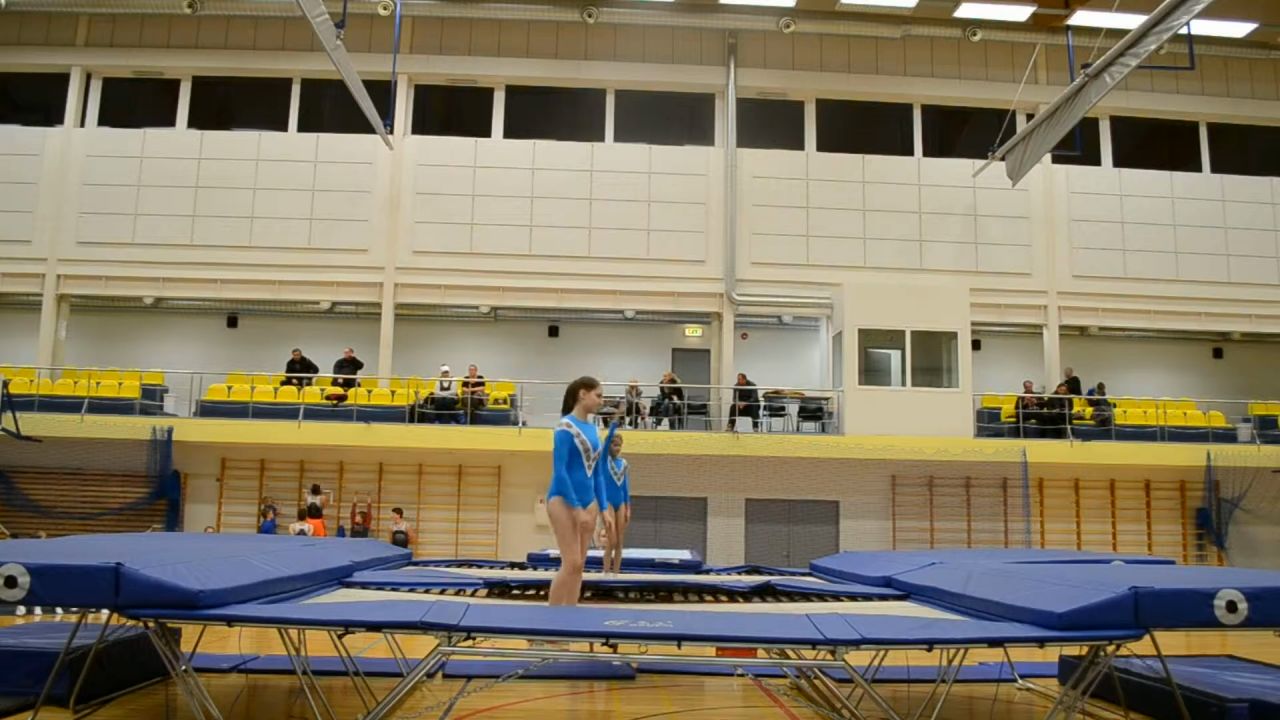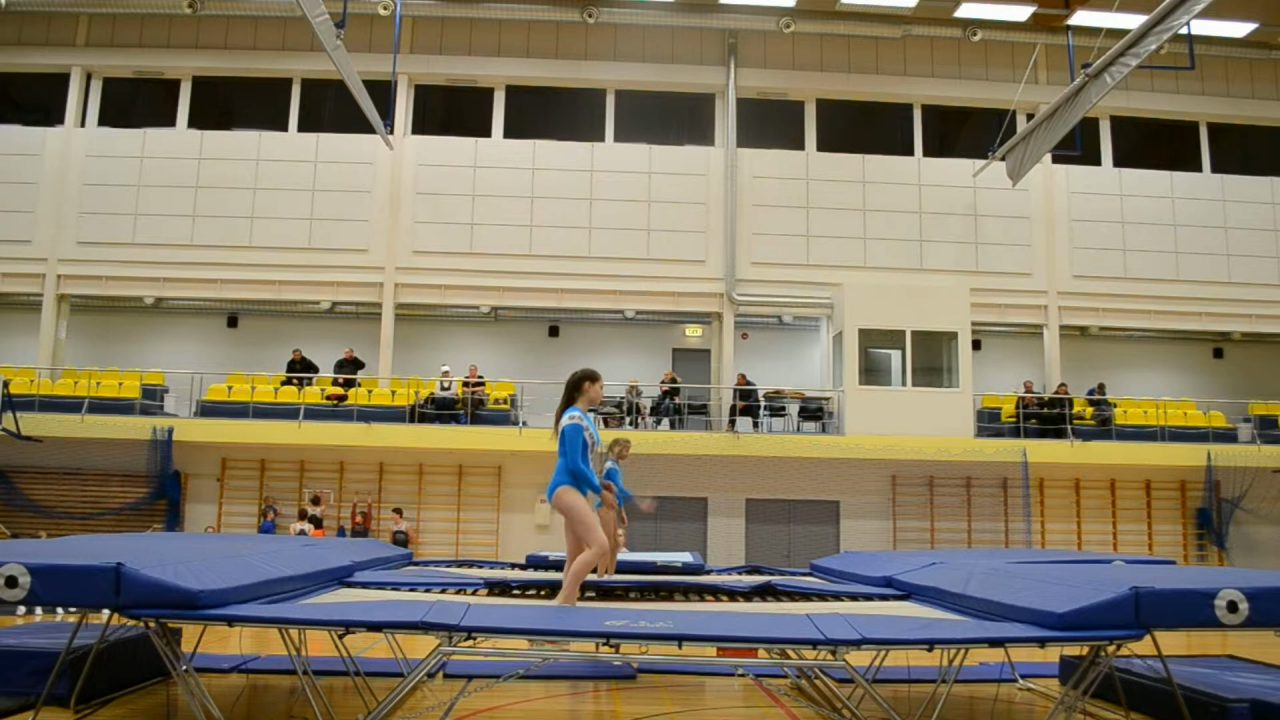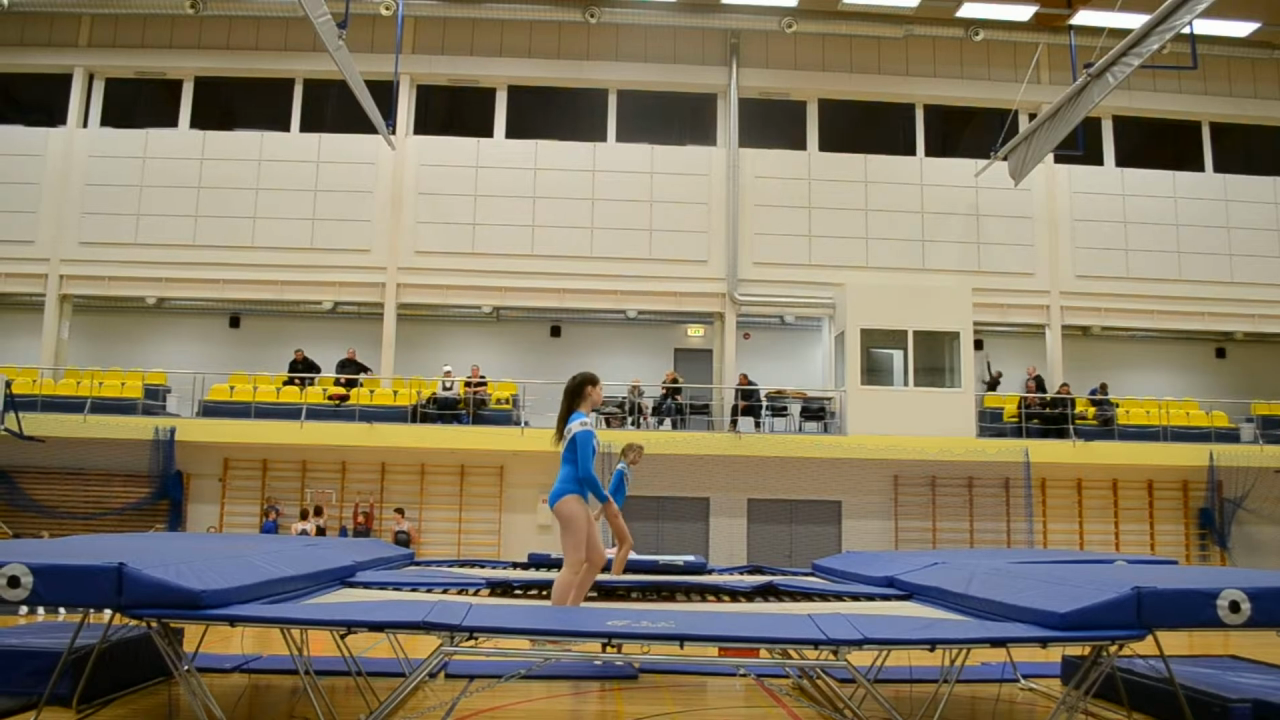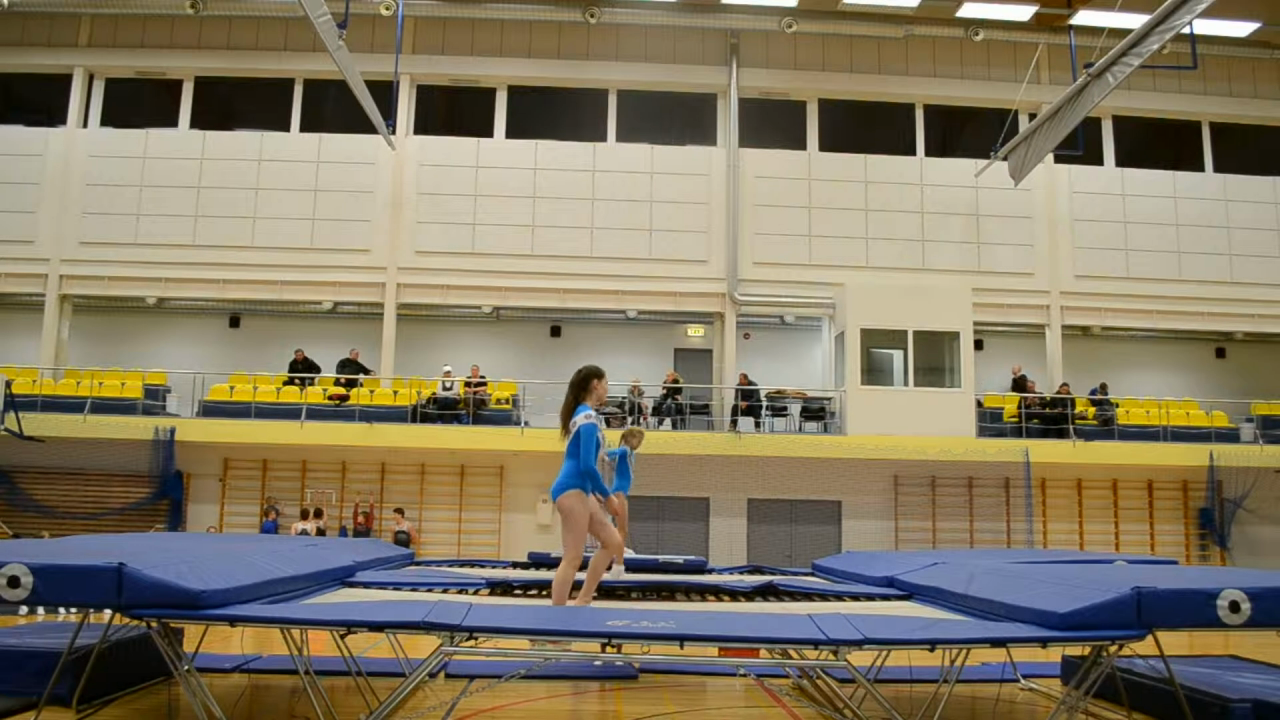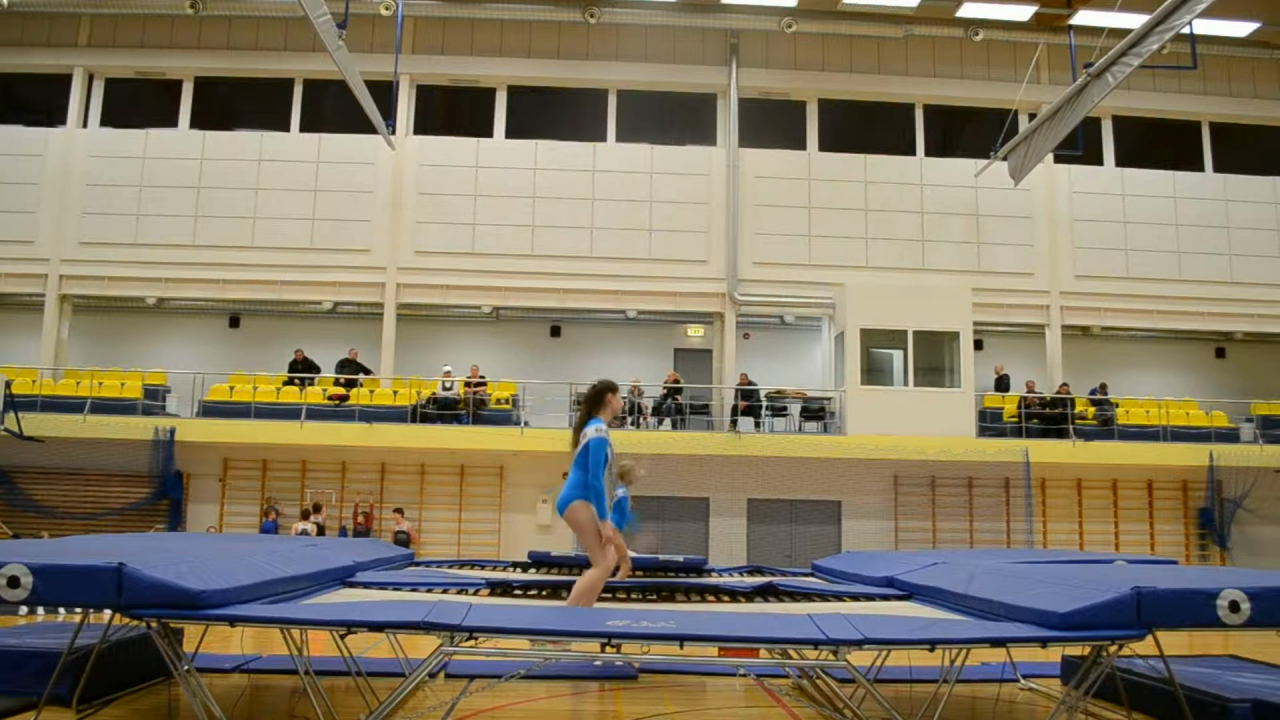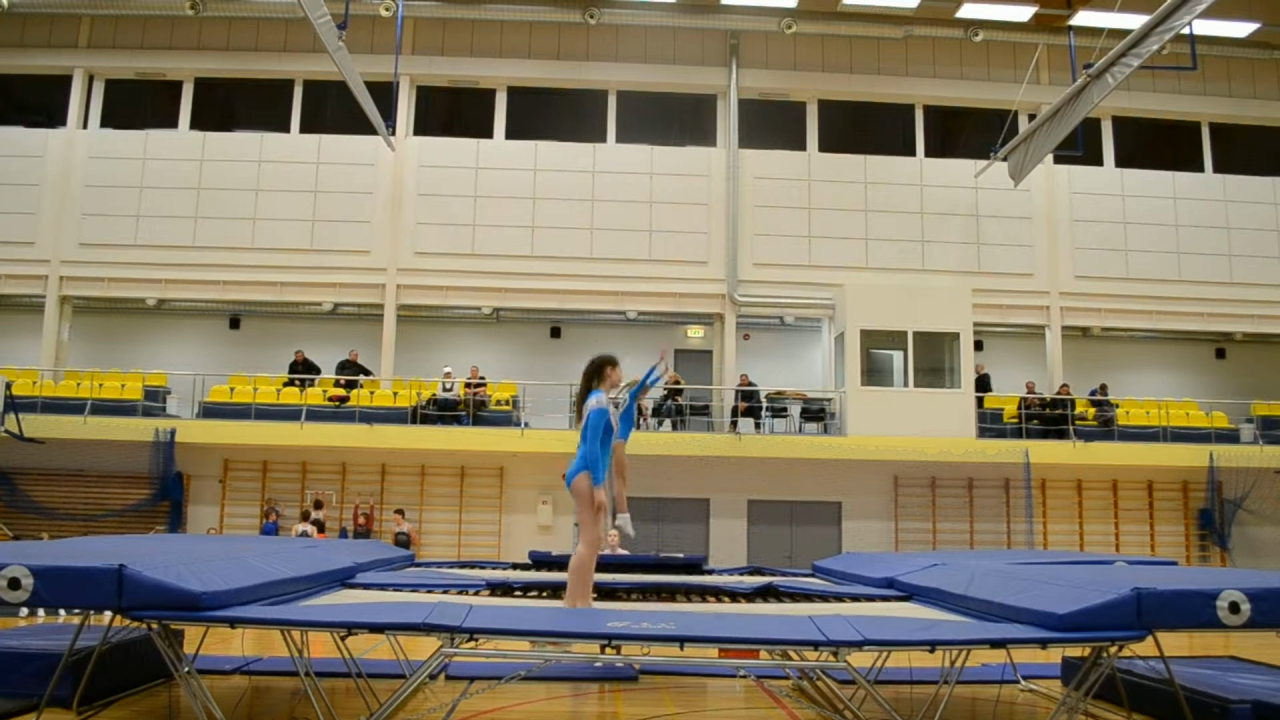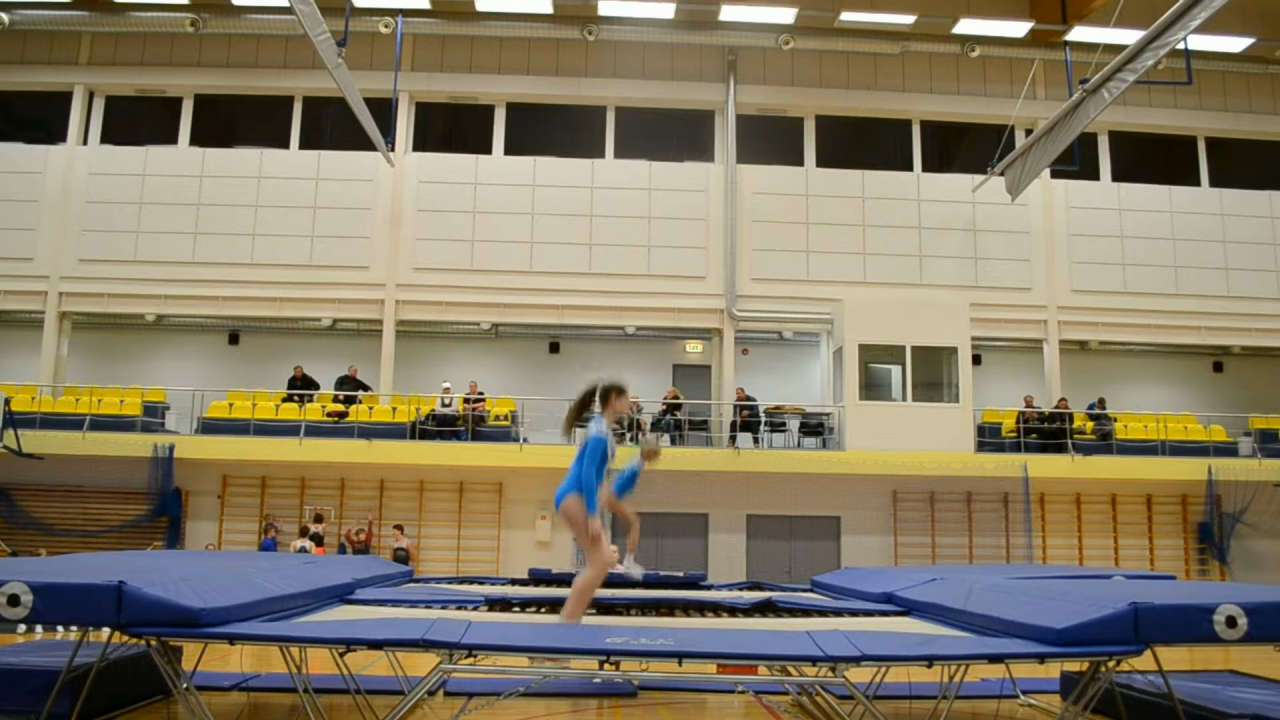
dt=0.4s
person 1, frame 1
left shoulder: (594, 431)
right shoulder: (565, 426)
right elbow: (559, 471)
left wrist: (604, 509)
right wrist: (576, 508)
left hip: (588, 501)
right hip: (563, 498)
left knee: (578, 565)
right knee: (571, 563)
person 1, frame 2
left shoulder: (586, 419)
right shoulder: (573, 418)
right elbow: (574, 465)
left wrist: (599, 484)
right wrist: (600, 491)
left hip: (577, 490)
right hip: (565, 488)
left knee: (575, 560)
right knee: (600, 545)
right ankle: (562, 600)
person 1, frame 3
left shoulder: (576, 421)
right shoulder: (583, 424)
right elbow: (585, 472)
left wrist: (602, 497)
right wrist: (606, 501)
left hip: (572, 496)
right hip: (569, 496)
left knee: (597, 558)
right knee: (573, 565)
person 1, frame 4
left shoulder: (581, 414)
right shoulder: (588, 417)
right elbow: (587, 466)
left wrist: (596, 493)
right wrist: (607, 496)
left hip: (578, 491)
right hip: (571, 490)
left knee: (613, 542)
right knee: (572, 559)
left ankle: (582, 602)
person 1, frame 5
left shoulder: (594, 428)
right shoulder: (599, 431)
right elbow: (595, 479)
left wrist: (604, 518)
right wrist: (603, 520)
left hip: (581, 500)
right hip: (577, 500)
left knee: (608, 561)
right knee: (603, 565)
person 1, frame 6
left shoulder: (598, 401)
right shoulder: (599, 401)
right elbow: (592, 445)
left wrist: (598, 484)
right wrist: (599, 486)
left hip: (587, 475)
right hip: (585, 474)
left knee: (592, 542)
right knee: (588, 542)
left ankle: (582, 606)
right ankle: (570, 606)
person 1, frame 7
left shoulder: (600, 428)
right shoulder: (600, 430)
right elbow: (587, 473)
right wrist: (593, 515)
left hip: (579, 496)
right hip: (573, 496)
left knee: (600, 562)
right knee: (599, 562)
left ankle: (570, 620)
right ankle: (566, 622)
